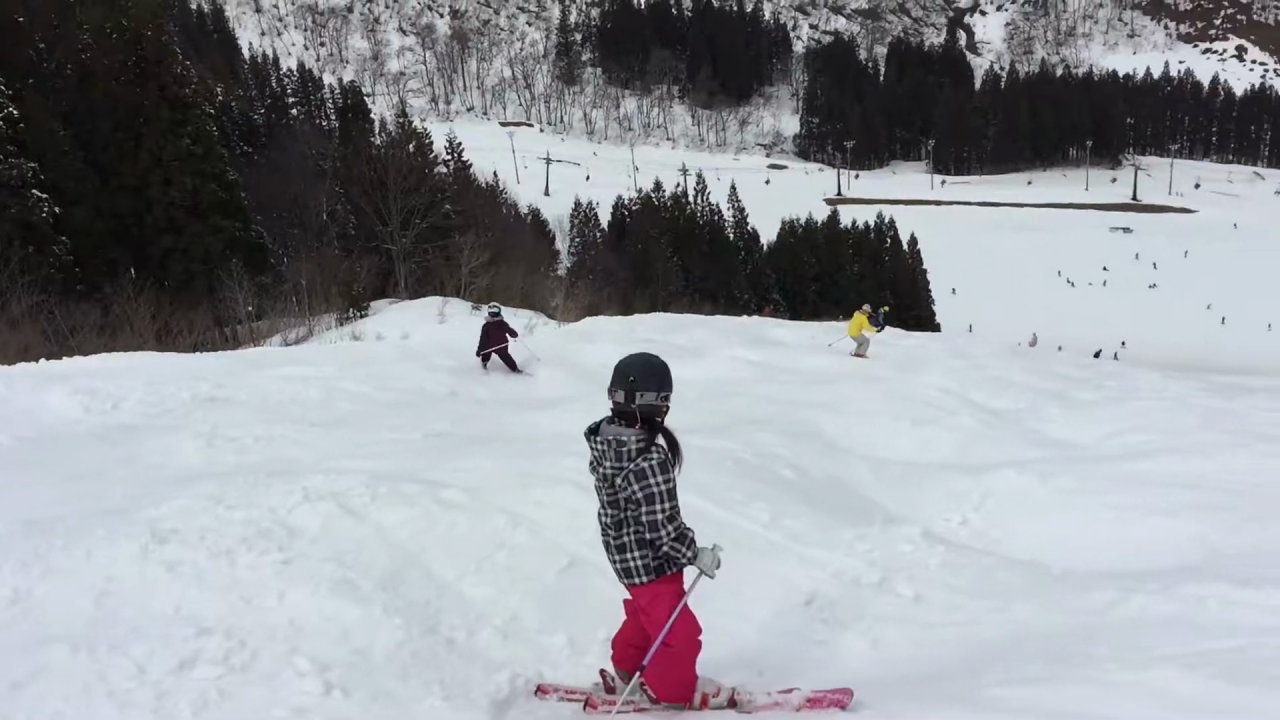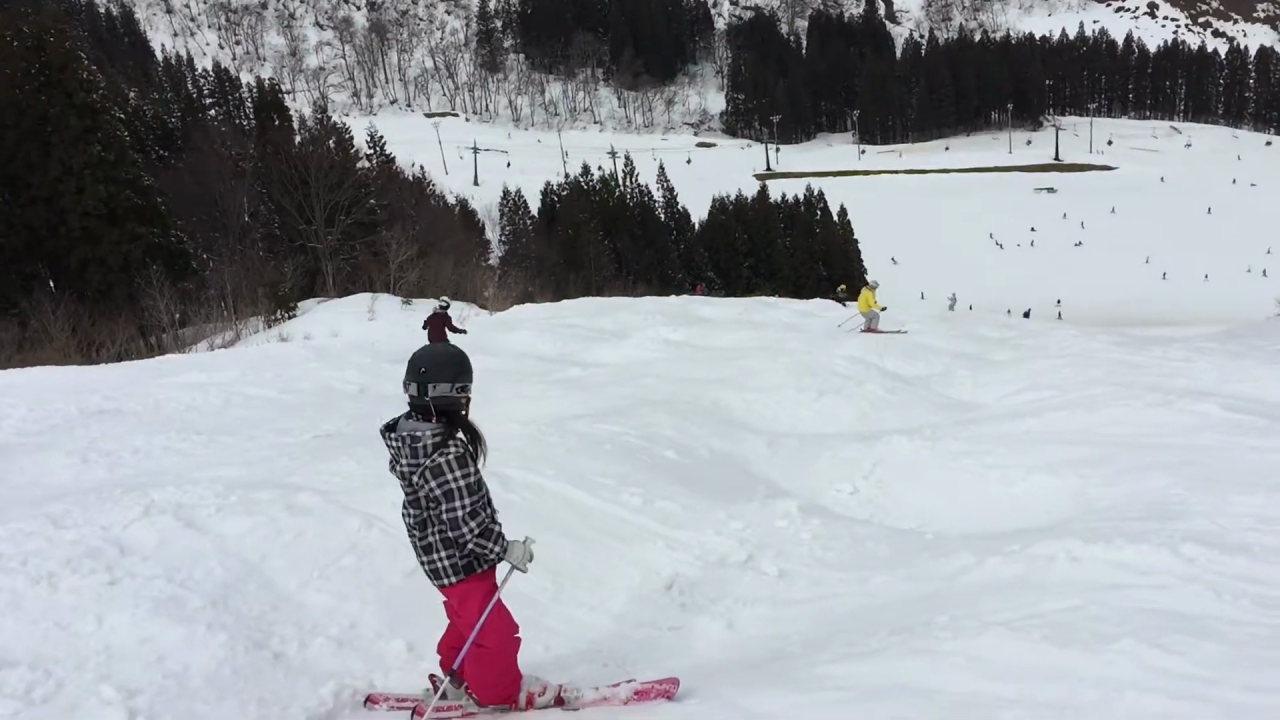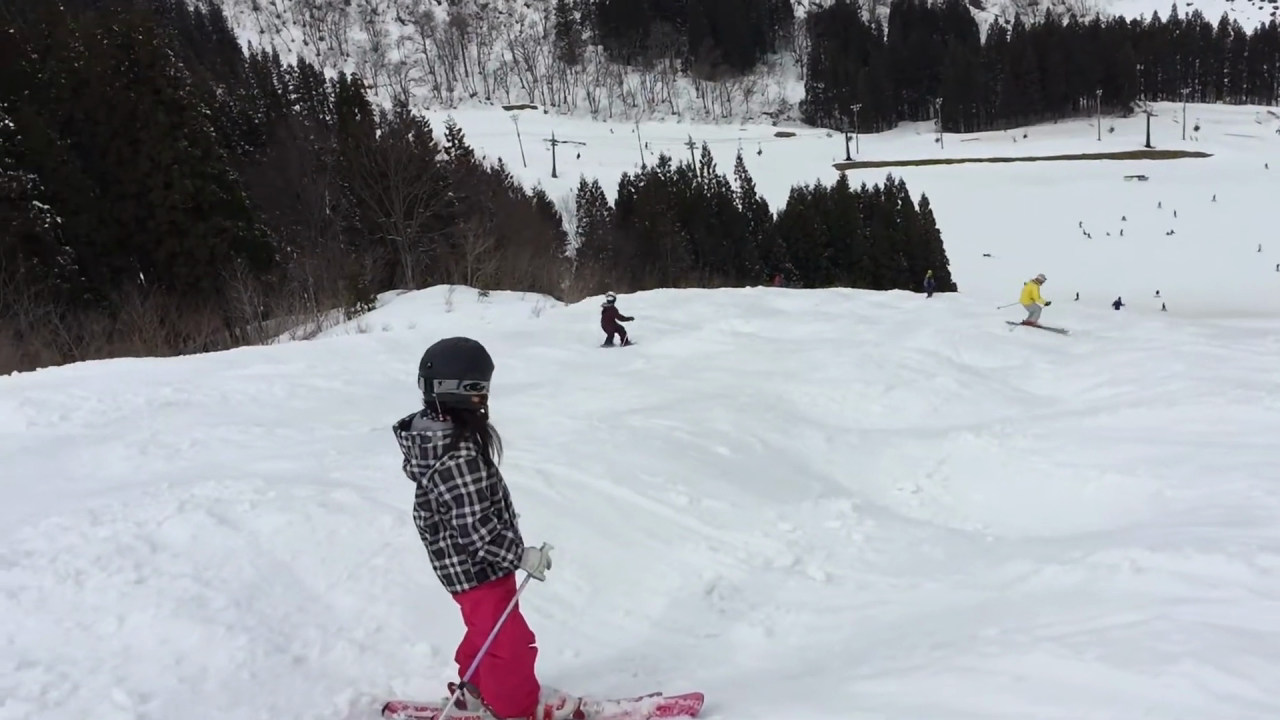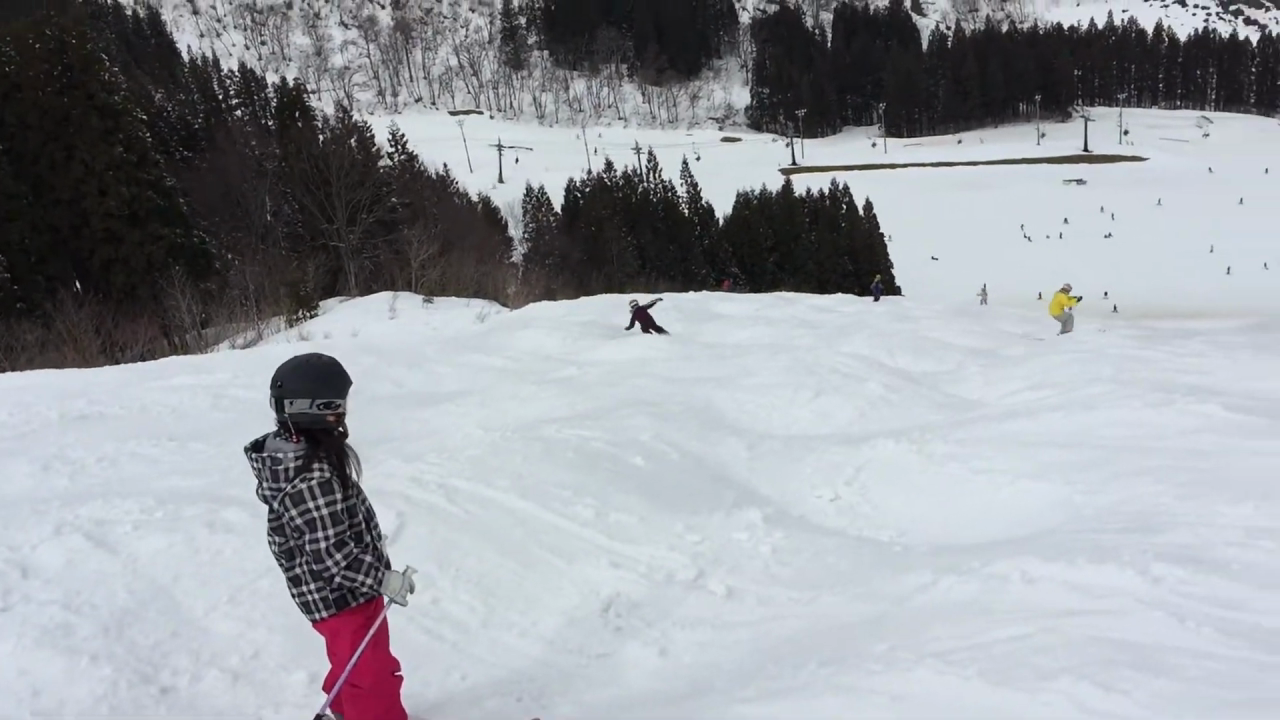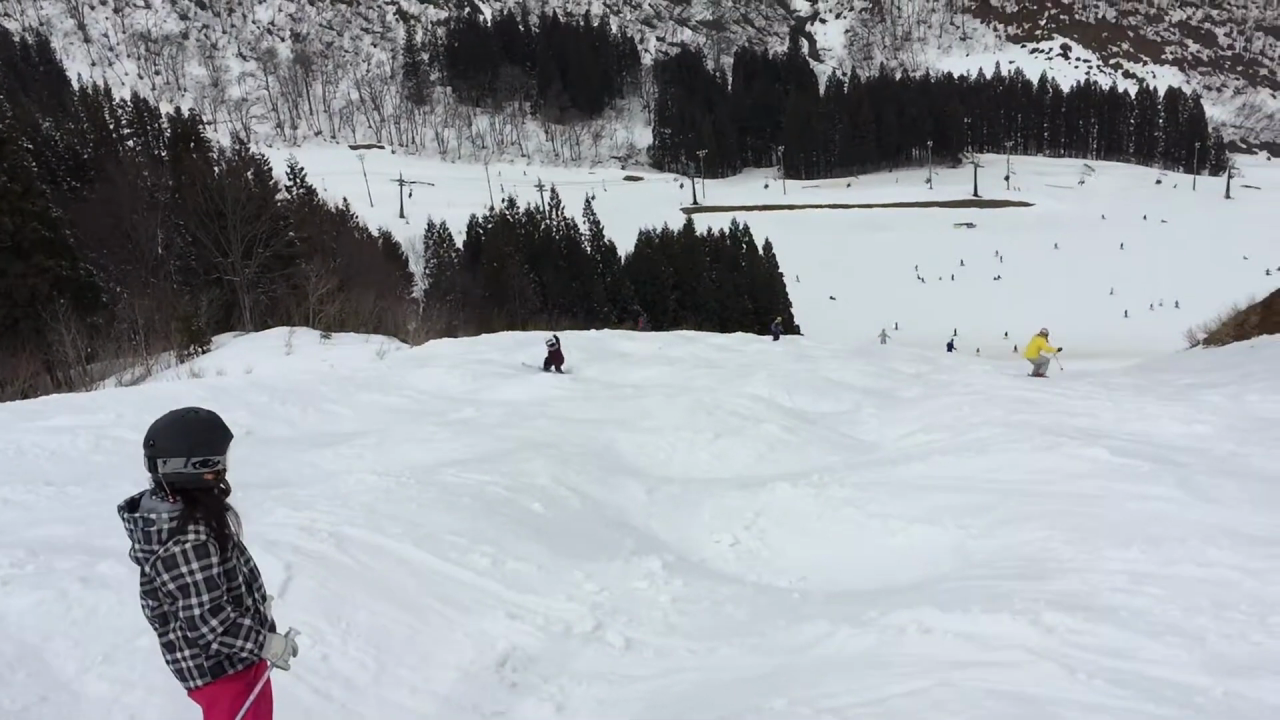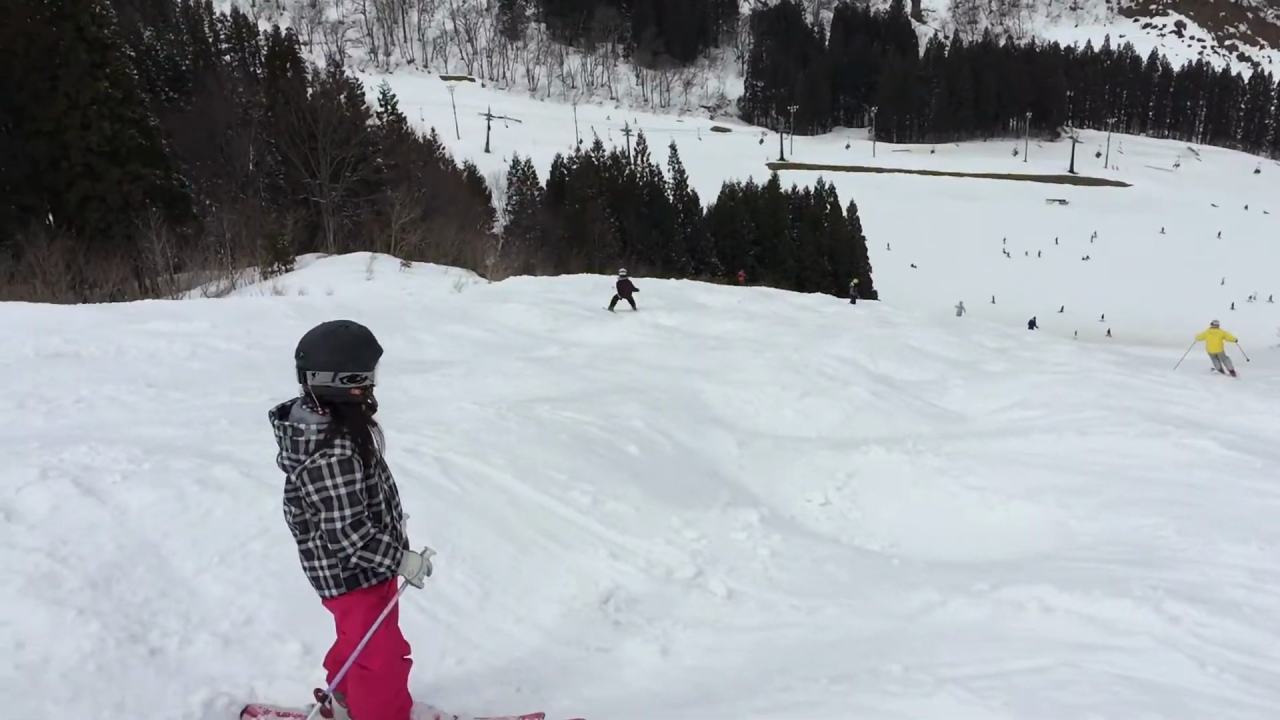
dt=0.7s
person 1, frame 1
left shoulder: (605, 437)
right shoulder: (649, 461)
right elbow: (662, 527)
right wrist: (696, 554)
left hip: (626, 556)
right hip: (651, 562)
left knee: (645, 615)
right knee: (678, 630)
left ankle: (628, 671)
right ankle: (673, 688)
person 1, frame 2
left shoulder: (409, 433)
right shoulder: (448, 455)
right elbow: (466, 524)
right wrist: (506, 548)
left hip: (441, 558)
right hip: (462, 561)
left knee: (466, 619)
right knee: (494, 629)
left ankle: (459, 680)
right ankle: (498, 691)
person 1, frame 3
left shoulder: (430, 433)
right shoulder: (459, 458)
right elbow: (476, 530)
right wrist: (521, 556)
left hip: (466, 565)
right hip: (478, 568)
left knee: (486, 630)
right knee: (507, 639)
person 1, frame 4
left shoulder: (296, 452)
right shoulder: (312, 480)
right elbow: (332, 555)
right wrist: (384, 581)
left hip: (340, 591)
right hip: (340, 597)
left knee: (356, 664)
right knee: (370, 674)
person 1, frame 5
left shoulder: (175, 510)
right shoulder: (188, 542)
right elbow: (207, 620)
right wrist: (266, 643)
left hip: (233, 652)
right hip: (220, 665)
person 1, frame 6
left shoulder: (325, 419)
right shoulder: (332, 455)
right elbow: (346, 533)
left wrist: (392, 552)
right wrist: (402, 560)
left hip: (362, 563)
right hip: (352, 571)
left knee: (360, 639)
right knee: (379, 650)
